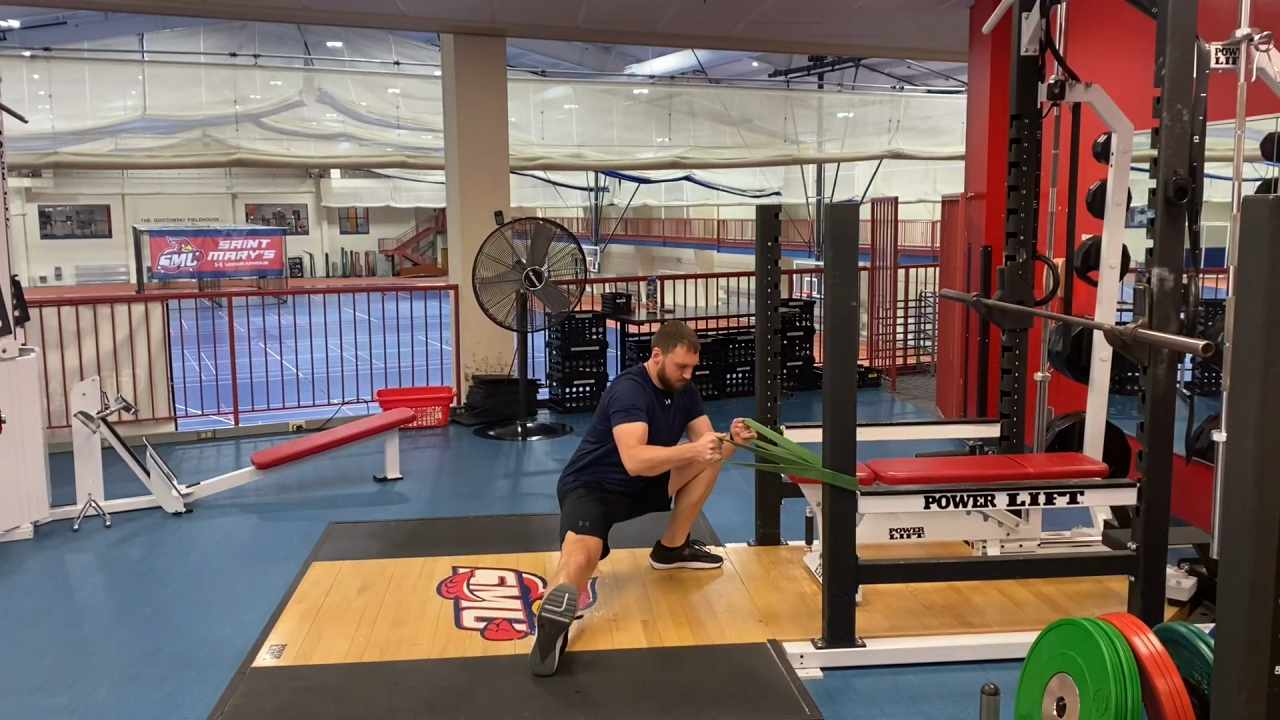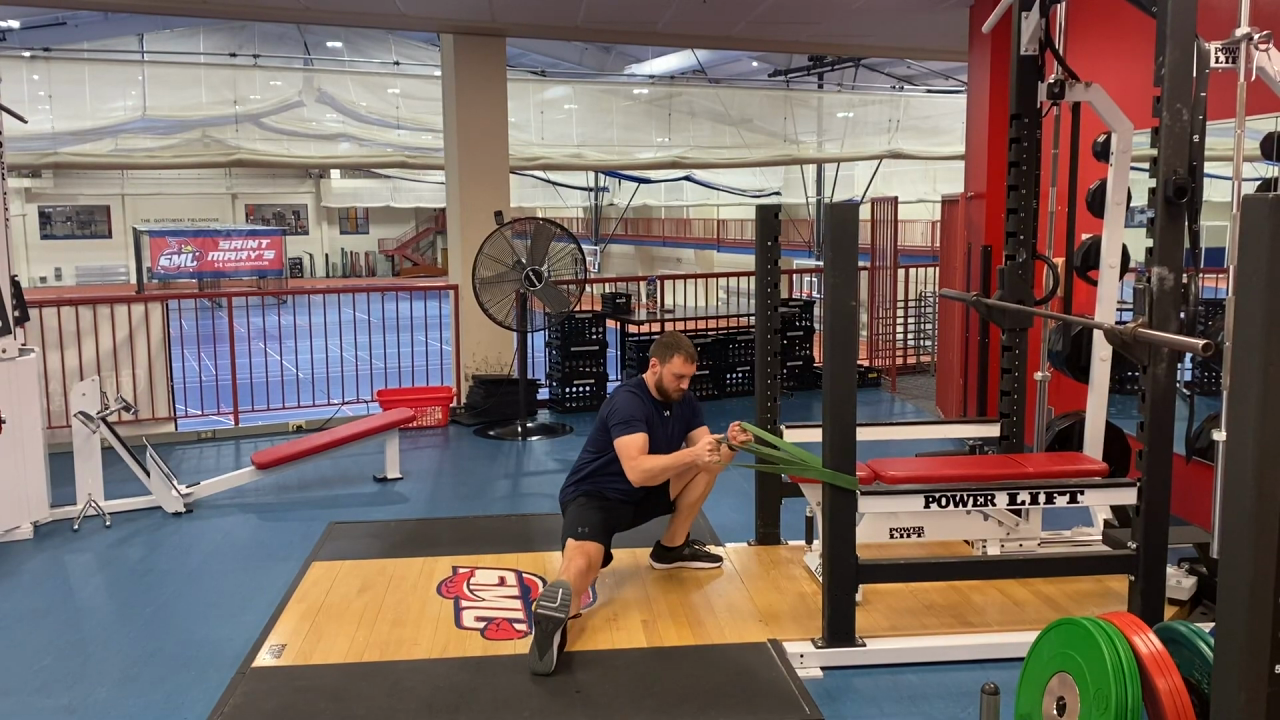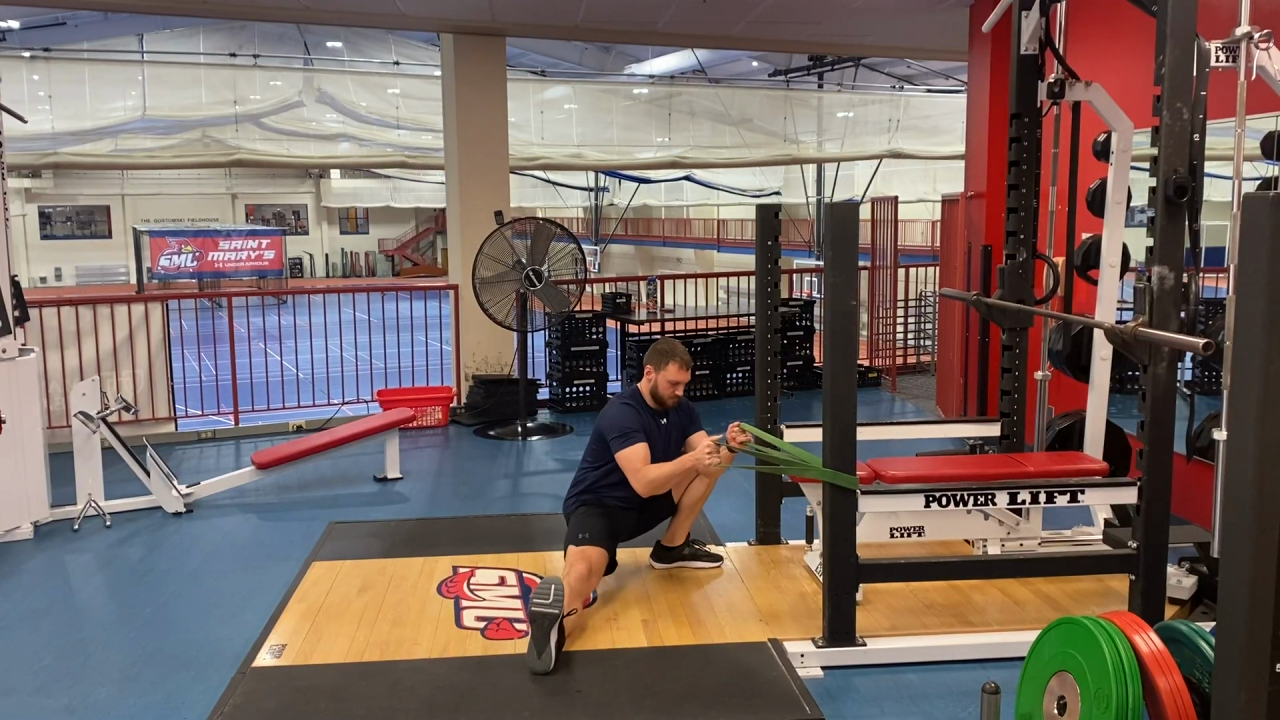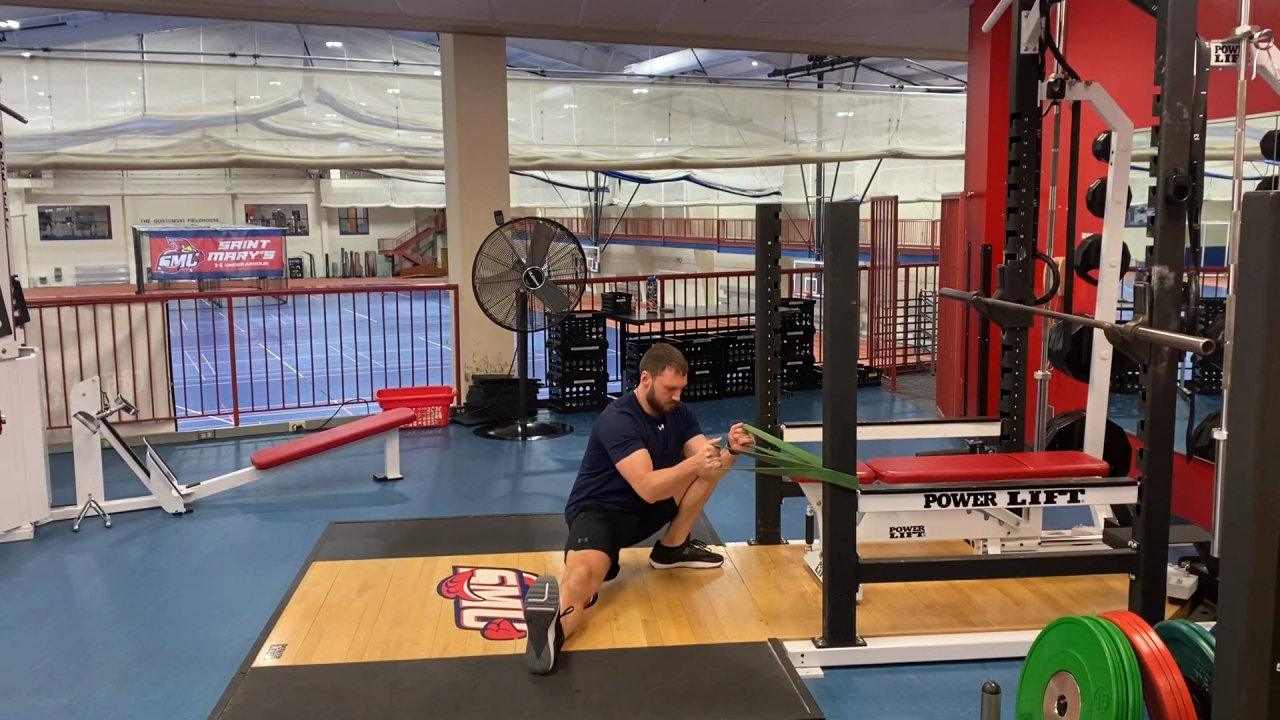
dt=0.2s
person 1, frame 1
left shoulder: (685, 392)
right shoulder: (629, 390)
left elbow: (708, 448)
right elbow: (634, 460)
left wrist: (731, 440)
right wrist: (691, 449)
left hip: (640, 486)
right hip: (591, 488)
left knee: (709, 464)
right knee: (578, 561)
left ankle: (672, 547)
right ankle: (553, 630)
person 1, frame 2
left shoulder: (684, 402)
right shoulder: (627, 402)
left elbow: (710, 461)
right elbow: (637, 471)
left wrist: (729, 445)
right wrist: (691, 454)
left hip: (641, 496)
right hip: (593, 497)
left knee: (705, 467)
right knee: (579, 567)
left ankle: (671, 548)
right ankle: (553, 625)
person 1, frame 3
left shoulder: (681, 409)
right shoulder: (622, 413)
left elbow: (708, 465)
right elbow: (643, 482)
left wrist: (728, 448)
right wrist: (692, 459)
left hip: (643, 504)
right hip: (597, 506)
left knee: (709, 467)
right knee: (581, 572)
left ankle: (672, 547)
right ankle: (552, 627)
person 1, frame 4
left shoulder: (679, 414)
right shoulder: (618, 421)
left elbow: (707, 467)
right elbow: (647, 487)
left wrist: (729, 451)
right wrist: (694, 463)
left hip: (645, 509)
right hip: (599, 512)
left knee: (710, 469)
right knee: (583, 575)
left ankle: (672, 548)
